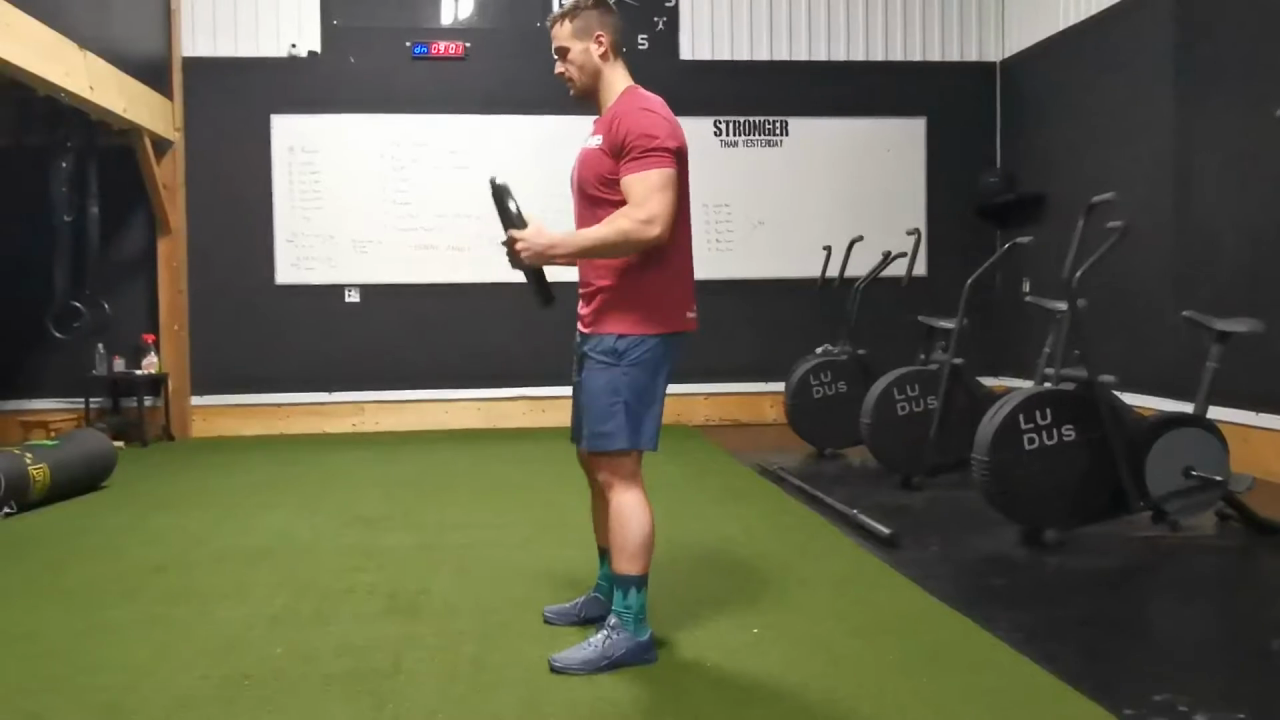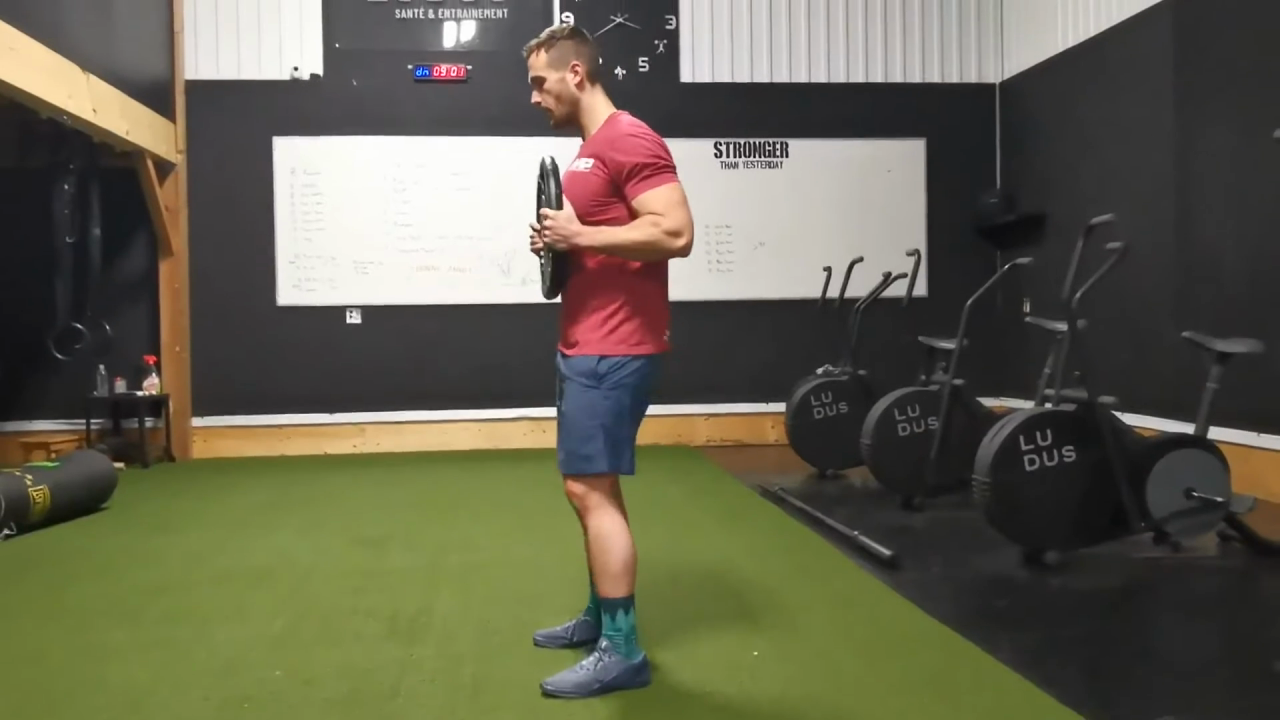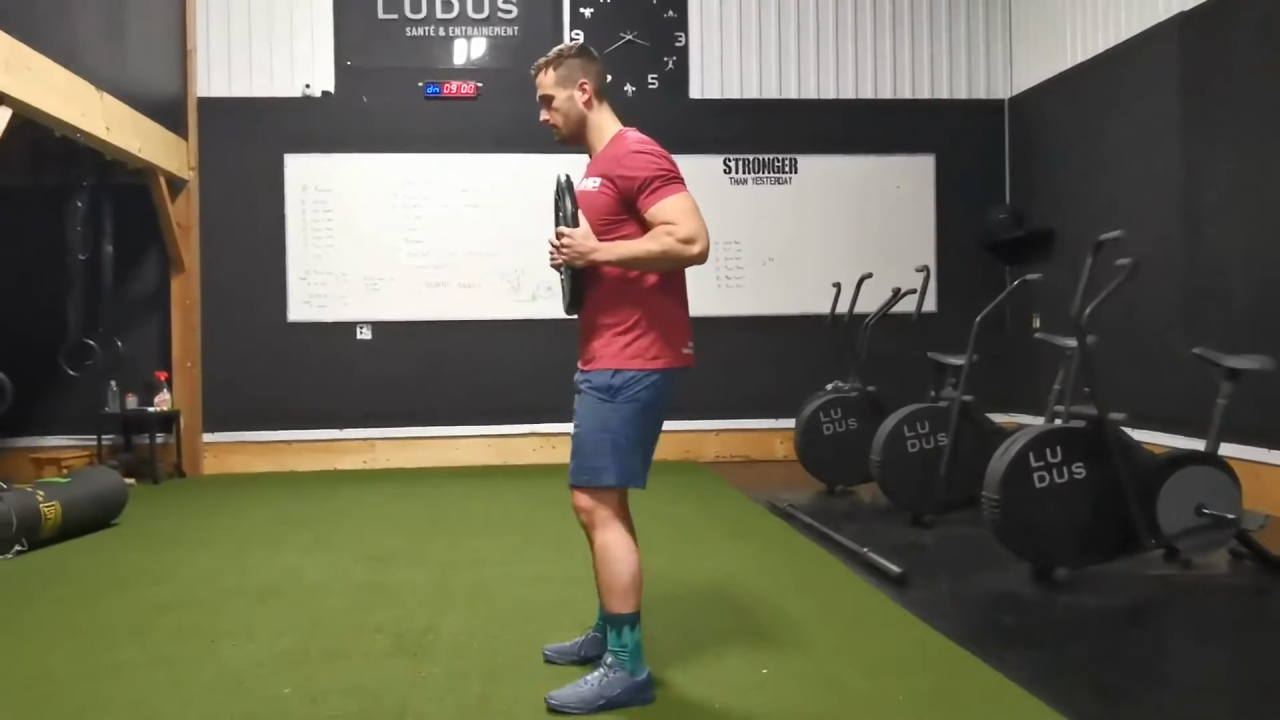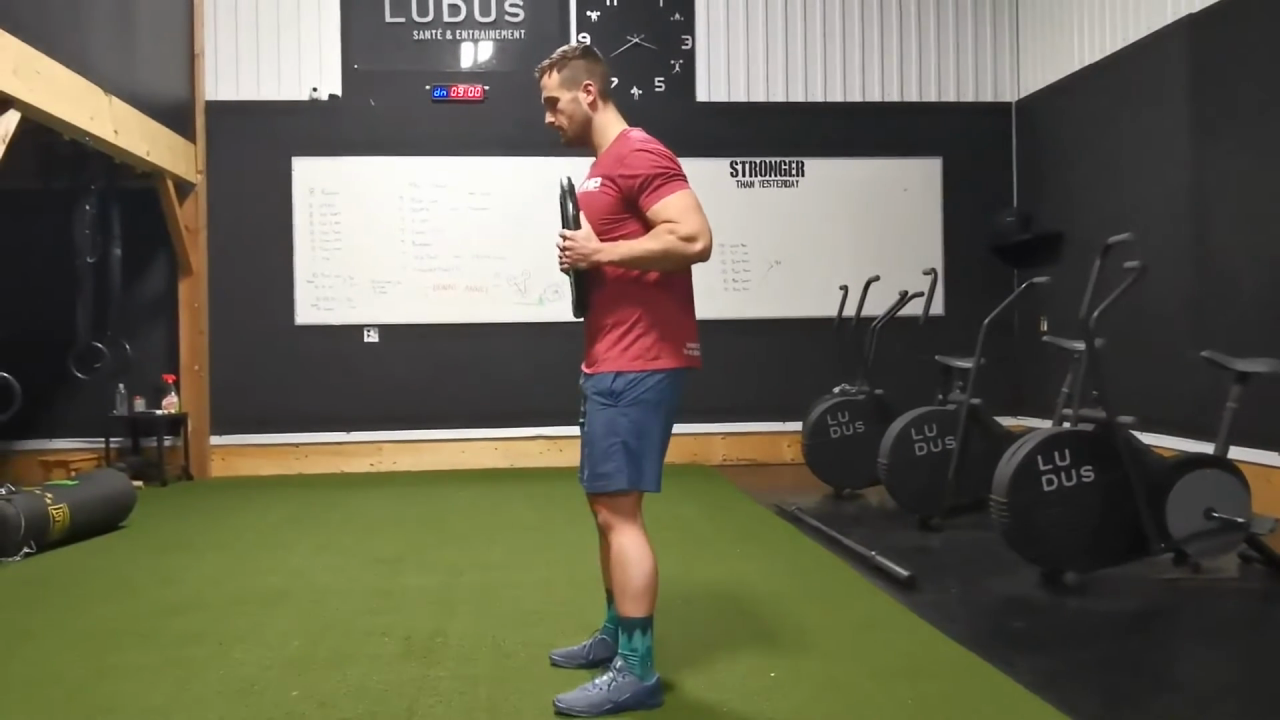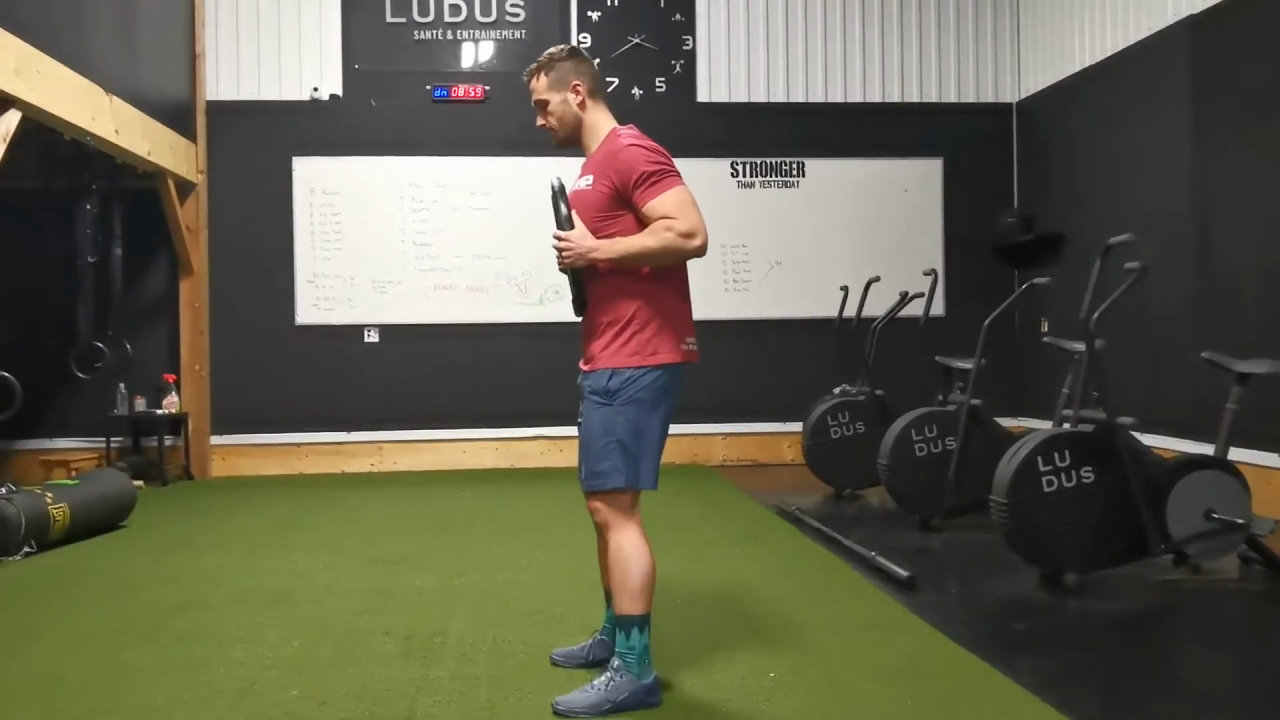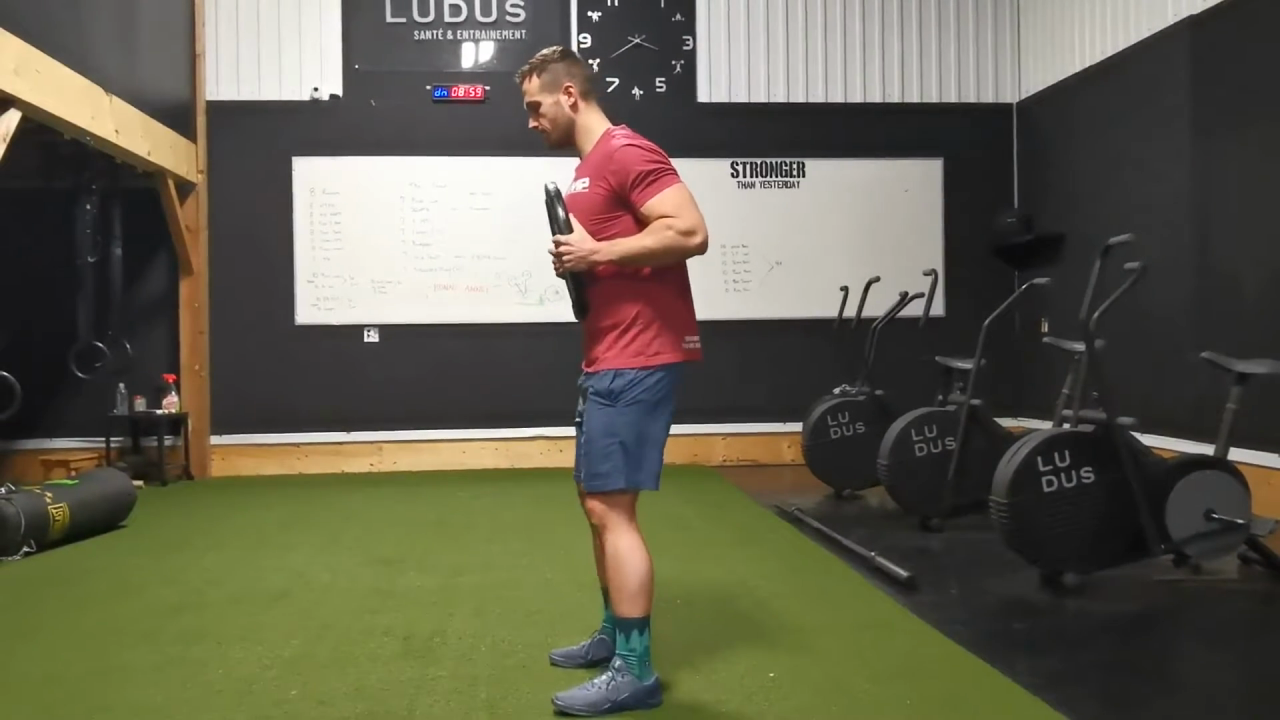
dt=0.5s
person 1, frame 1
left shoulder: (641, 118)
right shoulder: (608, 123)
left elbow: (649, 224)
left wrist: (556, 244)
right wrist: (558, 248)
left hip: (636, 327)
right hip: (605, 322)
left knee: (618, 470)
right knee: (597, 461)
left ankle: (630, 627)
right ankle: (610, 590)
person 1, frame 2
left shoulder: (630, 142)
right shoulder: (588, 153)
left elbow: (675, 233)
left wrist: (583, 236)
right wrist: (560, 240)
left hip: (615, 346)
right hip: (585, 344)
left knee: (588, 489)
right knee: (593, 487)
left ankle: (622, 650)
right ankle: (599, 616)
person 1, frame 3
left shoulder: (635, 157)
right shoulder: (598, 167)
left elbow: (691, 241)
left wrist: (599, 252)
right wrist: (578, 257)
left hip: (634, 361)
right hip: (605, 359)
left knee: (598, 504)
right knee: (596, 501)
right ankle: (607, 632)
person 1, frame 4
left shoulder: (638, 156)
right shoulder: (603, 167)
left elbow: (693, 239)
left wrist: (601, 252)
right wrist: (585, 257)
left hip: (639, 362)
right hip: (612, 360)
left knee: (619, 511)
right knee: (607, 506)
right ankle: (615, 635)
person 1, frame 5
left shoulder: (631, 152)
right shoulder: (595, 165)
left elbow: (689, 234)
left wrist: (596, 250)
right wrist: (579, 255)
left hip: (637, 359)
right hip: (611, 357)
left knee: (612, 506)
right knee: (606, 502)
right ankle: (615, 635)
person 1, frame 6
left shoulder: (626, 153)
right shoulder: (589, 168)
left elbow: (690, 232)
left wrist: (596, 252)
right wrist: (576, 259)
left hip: (638, 359)
right hip: (609, 358)
left knee: (610, 508)
right knee: (597, 500)
right ankle: (613, 634)
